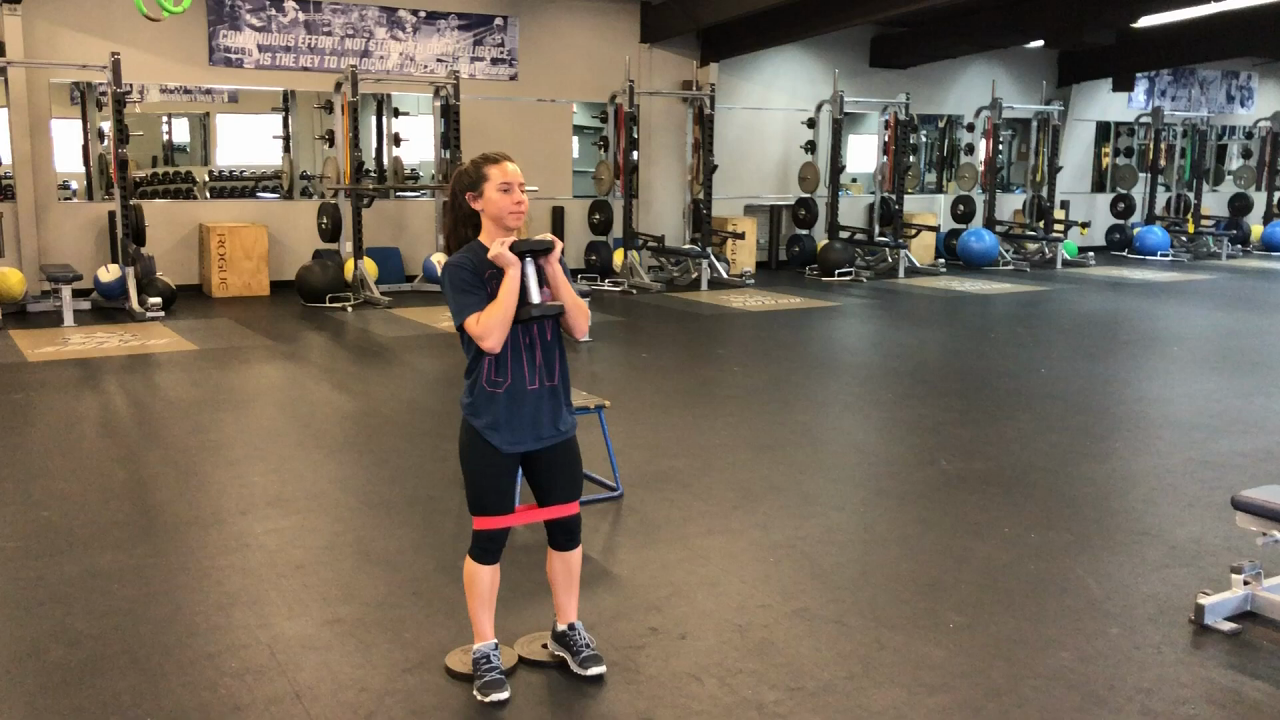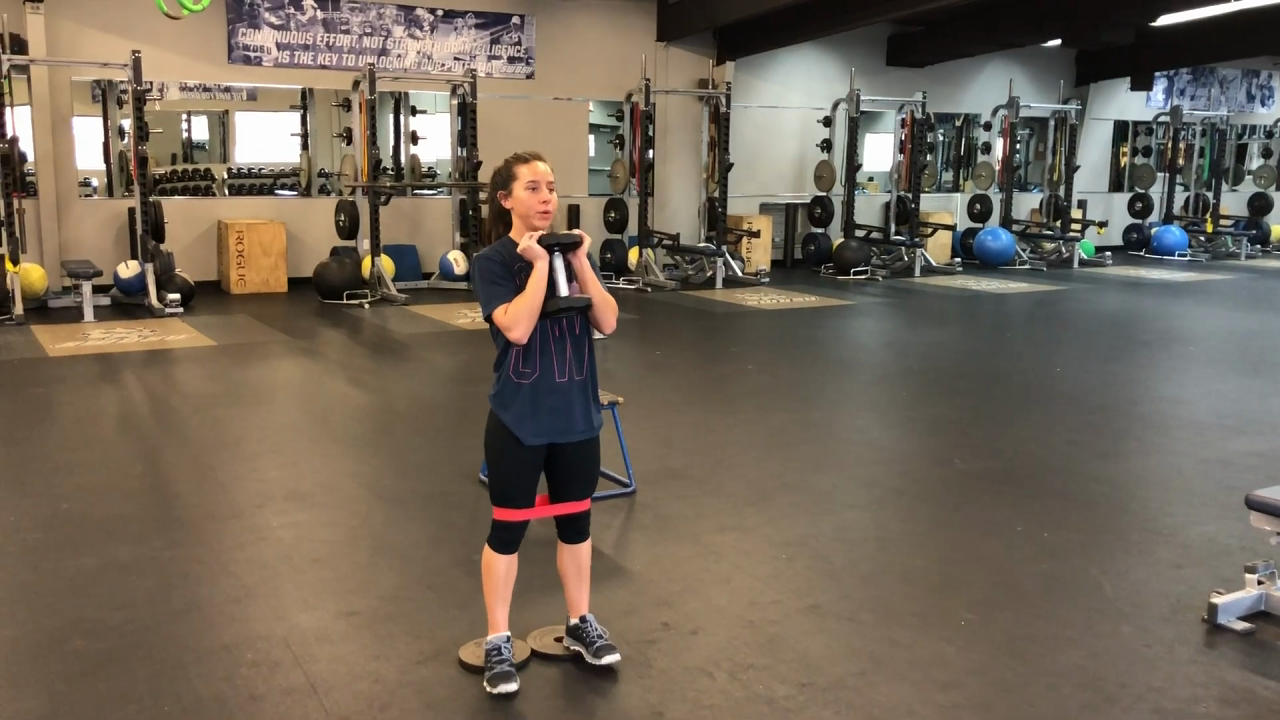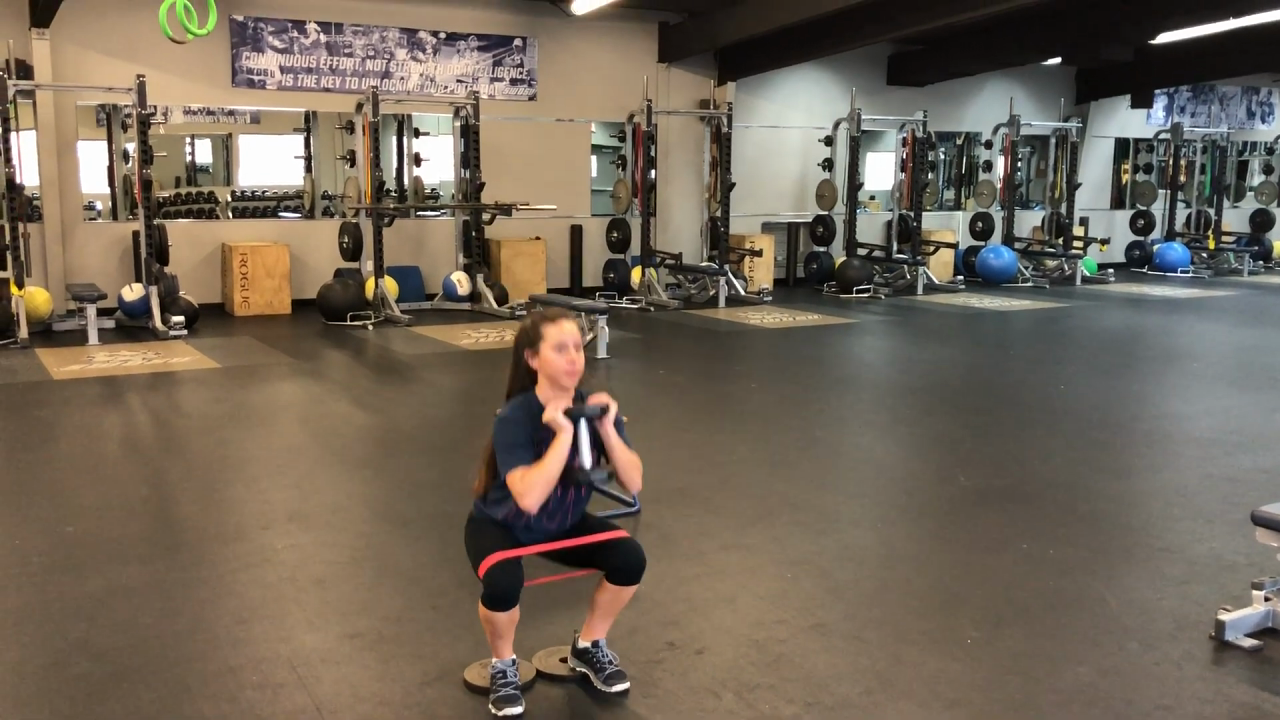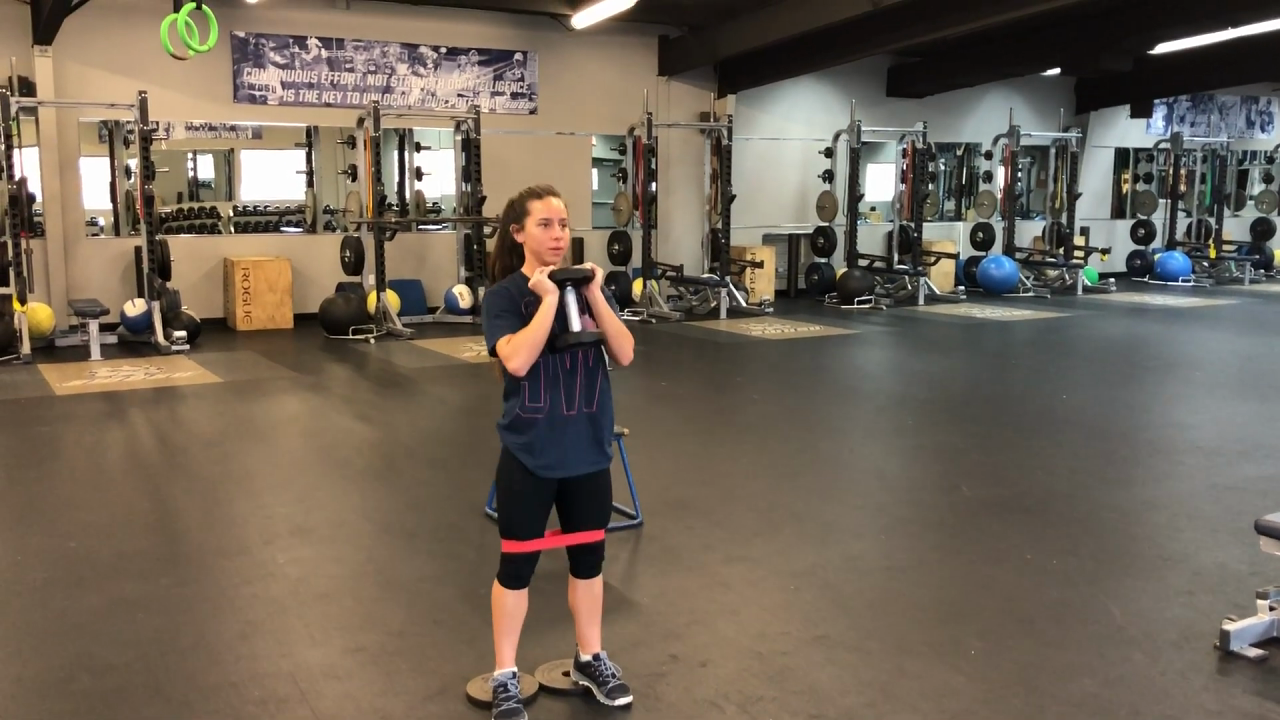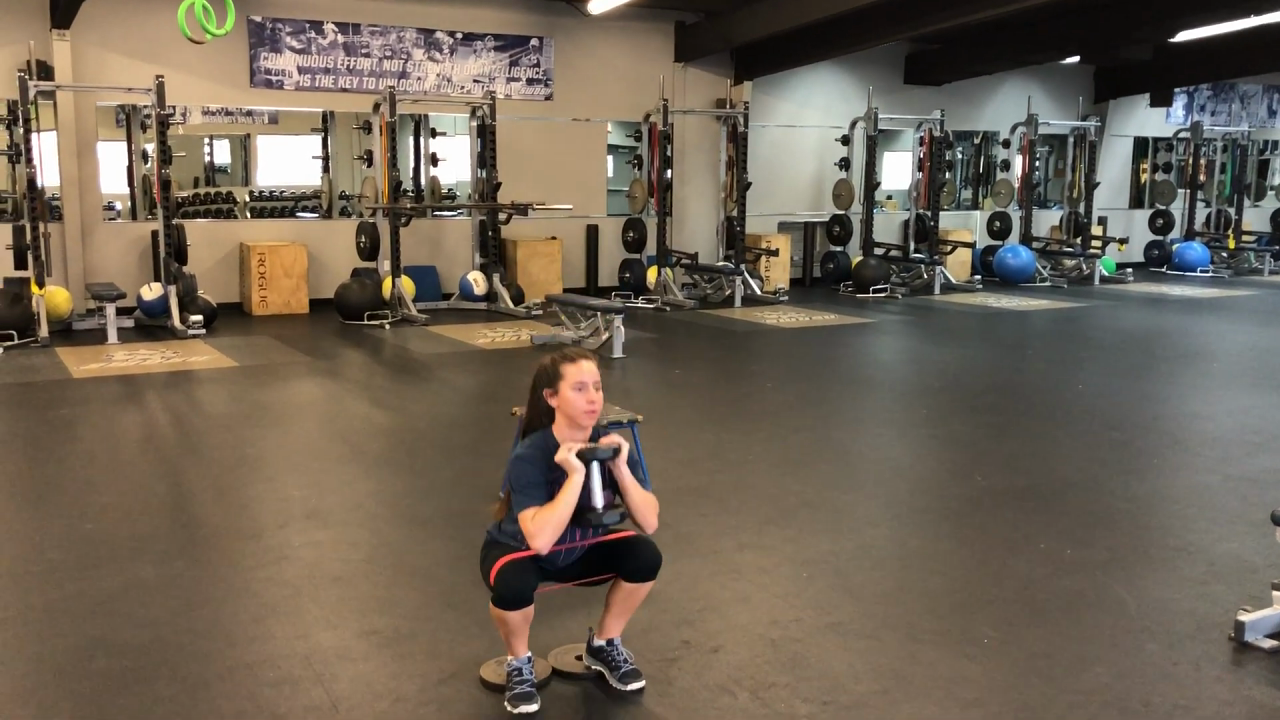
dt=1s
person 1, frame 1
left shoulder: (544, 253)
right shoulder: (463, 267)
left elbow: (579, 327)
right elbow: (489, 338)
left wrist: (551, 267)
right wrist: (512, 270)
left hip: (552, 420)
right hip: (491, 428)
left knee: (566, 527)
right knee: (490, 537)
left ankle: (568, 629)
right ankle: (484, 649)
person 1, frame 2
left shoulder: (573, 251)
right shoulder: (491, 261)
left elbow: (607, 323)
right elbow: (516, 328)
left wrist: (579, 263)
right wrist: (541, 263)
left hip: (577, 415)
right hip: (518, 421)
left knee: (575, 522)
right knee: (508, 529)
left ankle: (580, 623)
right ankle: (498, 641)
person 1, frame 3
left shoulder: (595, 407)
right shoulder: (515, 418)
left elbow: (634, 483)
right elbow: (529, 499)
left wrist: (607, 429)
right wrist: (564, 434)
left hip: (565, 524)
right hip: (501, 528)
left knee: (630, 560)
right knee: (502, 585)
left ankle: (588, 647)
right ankle: (503, 667)
person 1, frame 4
left shoulder: (586, 283)
right shoulder: (504, 295)
left elbow: (624, 354)
right elbow: (517, 360)
left wrist: (594, 296)
right wrist: (549, 299)
left hip: (588, 450)
right hip: (529, 454)
left knee: (588, 557)
right knee: (518, 565)
left ankle: (590, 661)
person 1, frame 5
left shoulder: (611, 446)
right shoulder: (530, 457)
left elbow: (649, 523)
right elbow: (540, 540)
left wrist: (621, 469)
right wrist: (576, 474)
left hip: (579, 552)
right hip: (515, 550)
left knee: (645, 558)
right knee: (512, 588)
left ankle: (604, 643)
right ankle: (519, 664)
